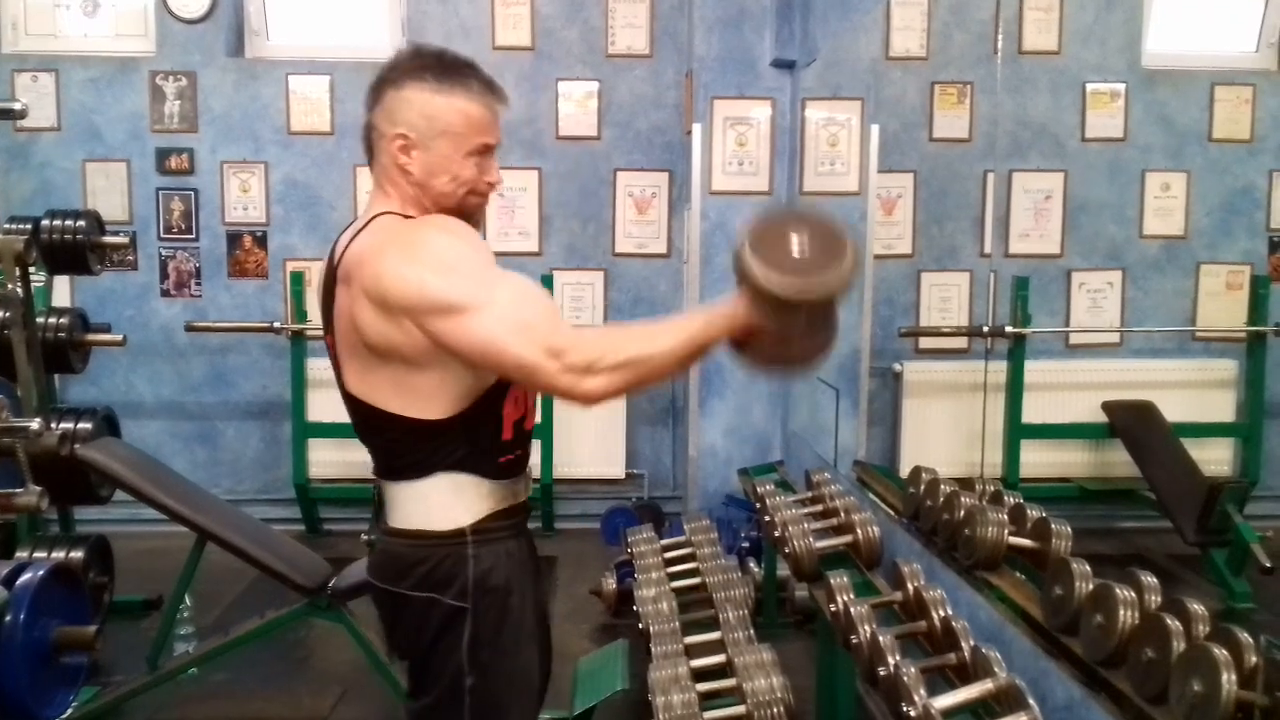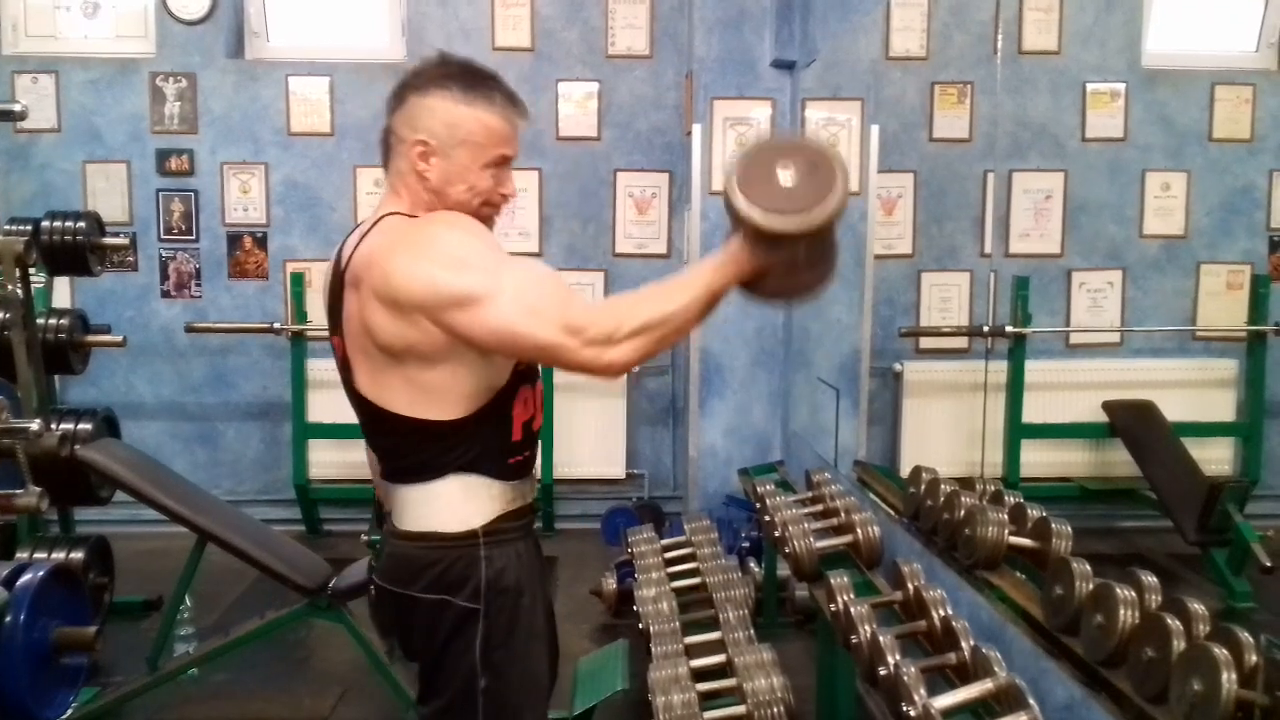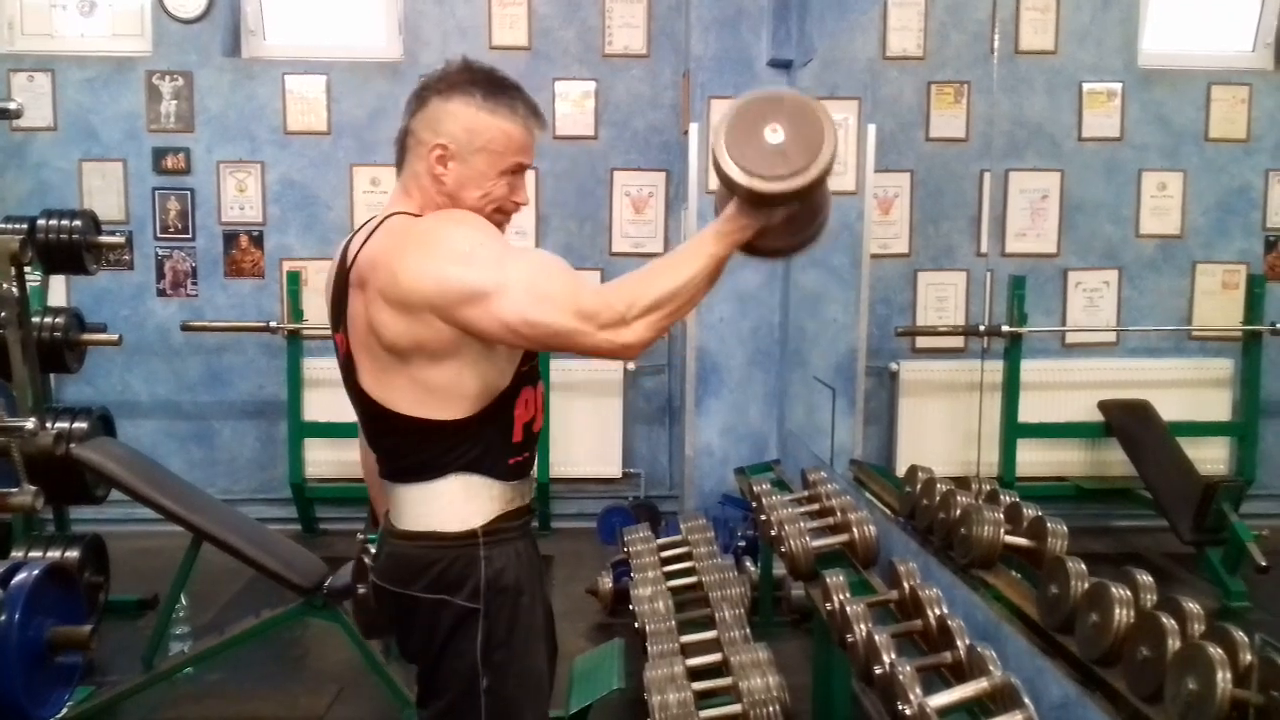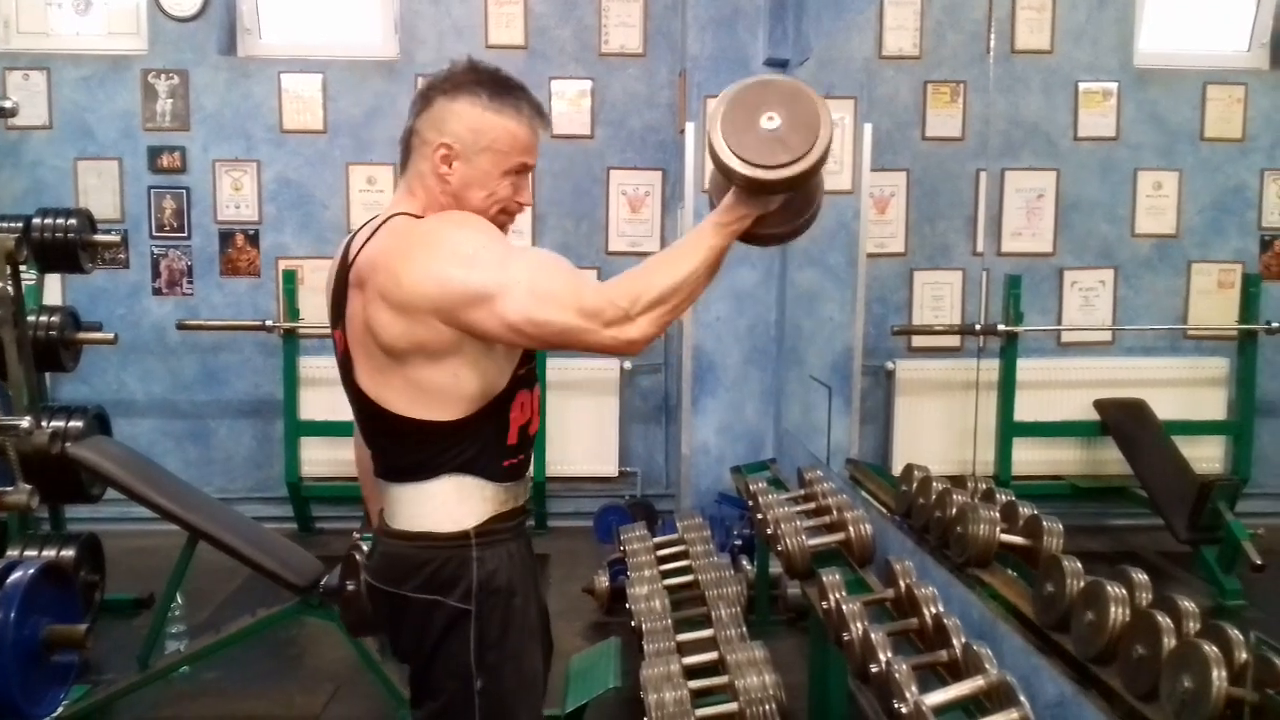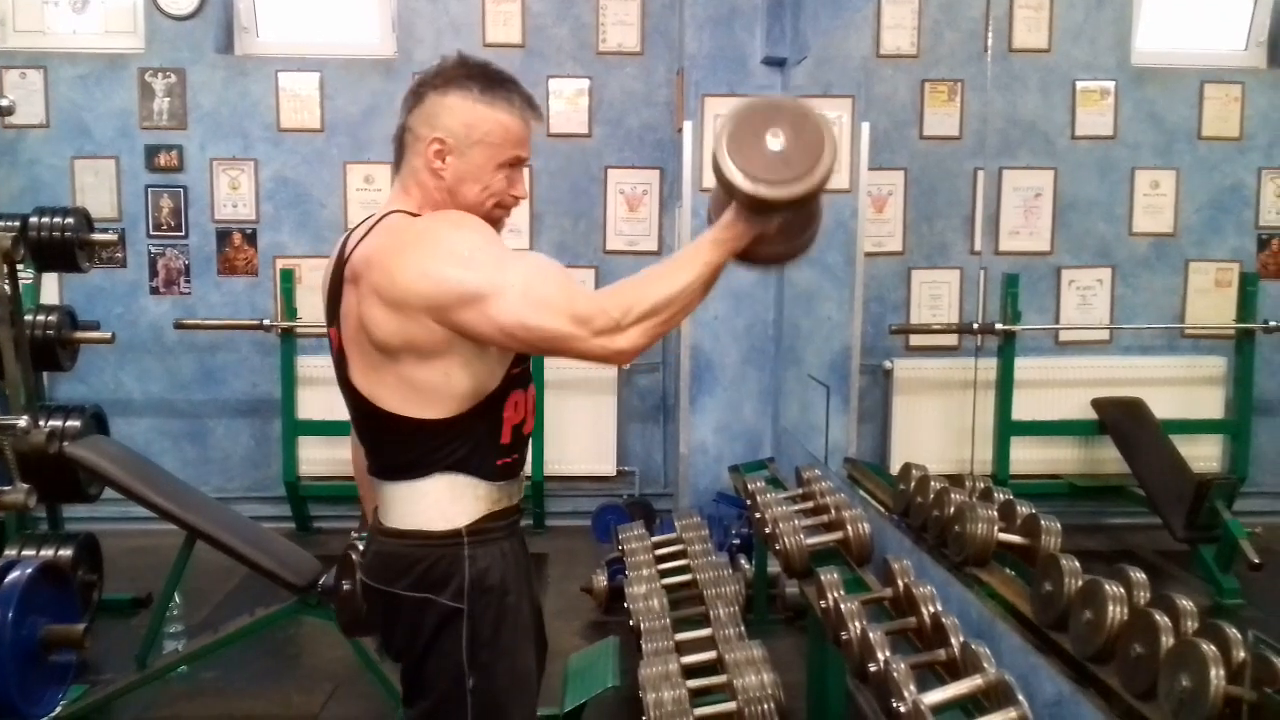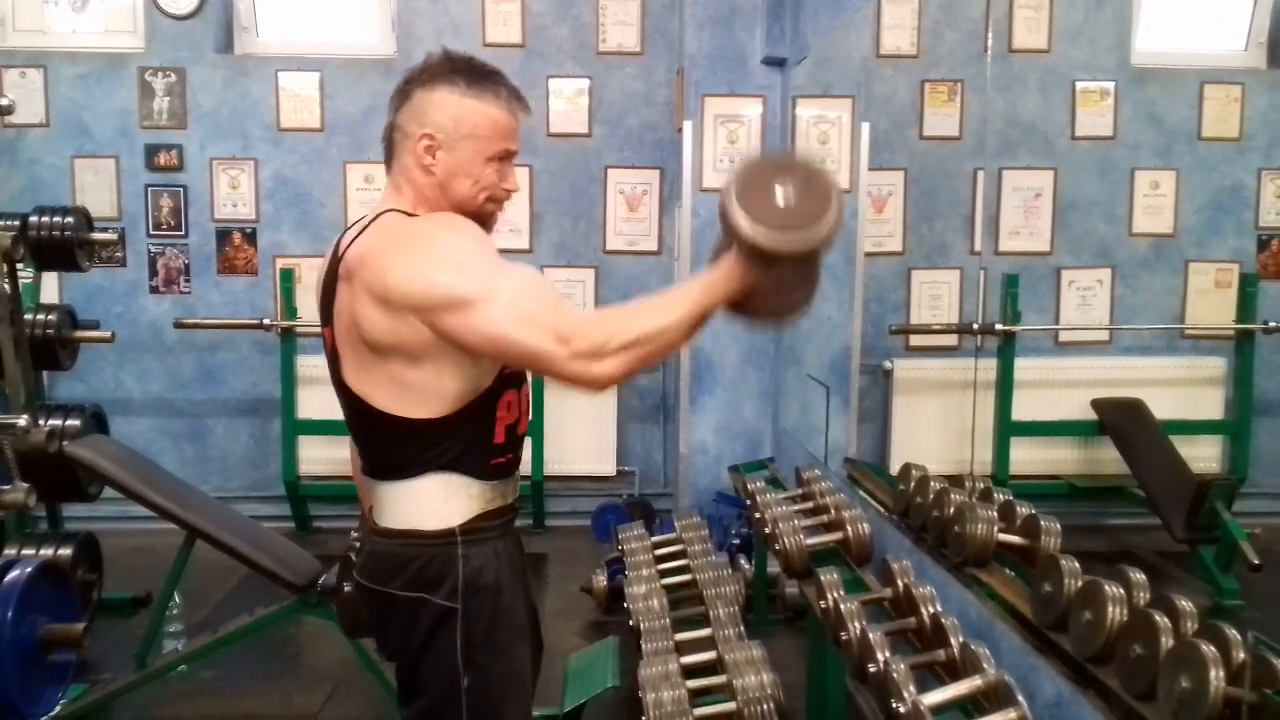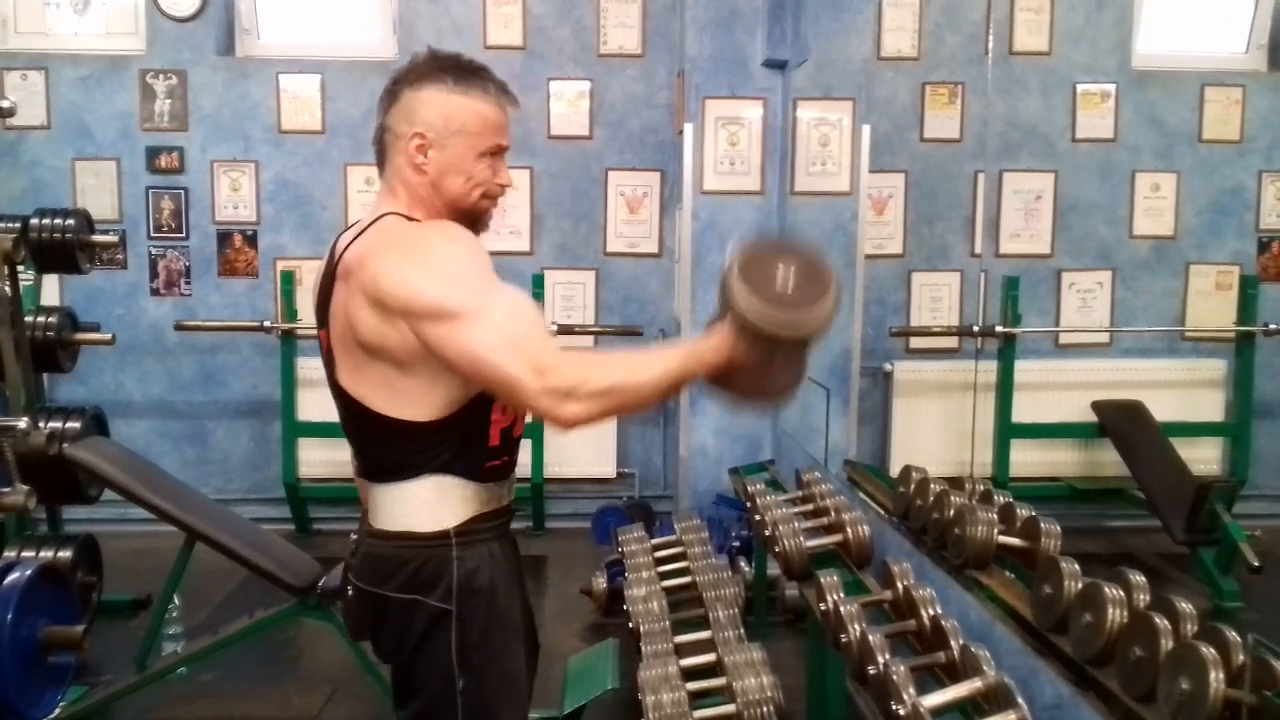
dt=0.1s
person 1, frame 1
left shoulder: (377, 248)
right shoulder: (416, 254)
right elbow: (576, 362)
right wrist: (733, 317)
left hip: (447, 550)
right hip: (462, 563)
person 1, frame 2
left shoulder: (377, 252)
right shoulder: (427, 252)
right elbow: (598, 340)
right wrist: (735, 262)
left hip: (443, 552)
right hip: (471, 567)
person 1, frame 3
left shoulder: (378, 251)
right shoulder: (435, 251)
right elbow: (610, 323)
left wrist: (397, 540)
right wrist: (737, 225)
left hip: (437, 550)
right hip: (469, 565)
person 1, frame 4
left shoulder: (378, 252)
right shoulder: (437, 252)
right elbow: (612, 319)
left wrist: (389, 542)
right wrist: (734, 216)
left hip: (431, 551)
right hip: (463, 568)
person 1, frame 5
left shoulder: (375, 250)
right shoulder: (432, 252)
right elbow: (606, 328)
left wrist: (385, 542)
right wrist: (733, 231)
left hip: (426, 549)
right hip: (456, 565)
person 1, frame 6
left shoulder: (373, 250)
right shoulder: (425, 251)
right elbow: (586, 351)
left wrist: (380, 542)
right wrist: (728, 276)
left hip: (429, 551)
right hip: (449, 566)
person 1, frame 7
left shoulder: (370, 251)
right shoulder: (419, 258)
right elbow: (562, 388)
right wrist: (713, 349)
left hip: (429, 553)
right hip: (444, 567)
